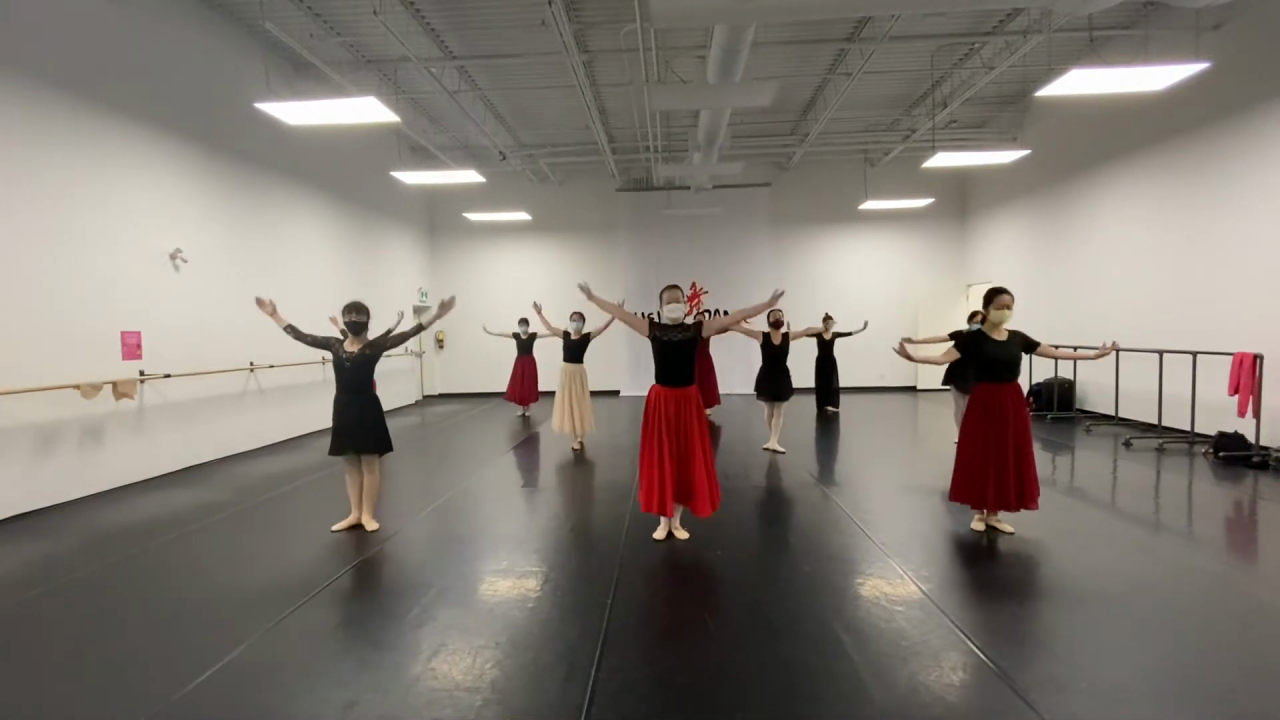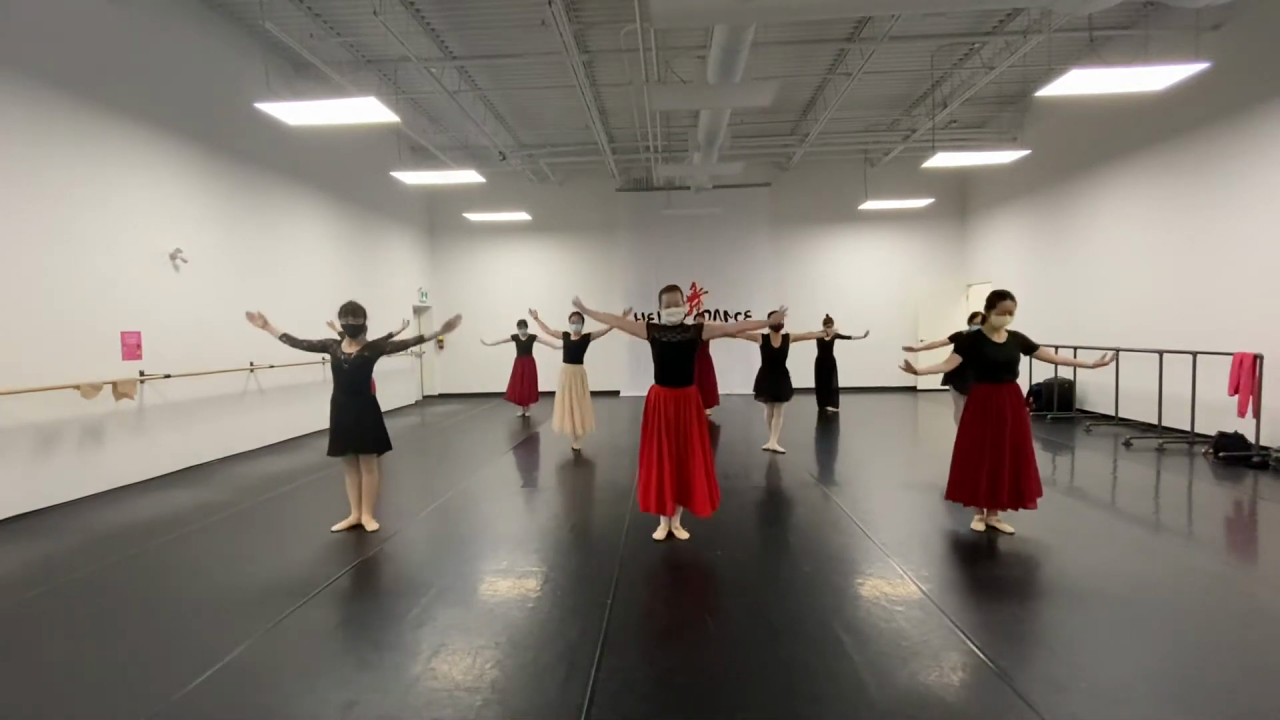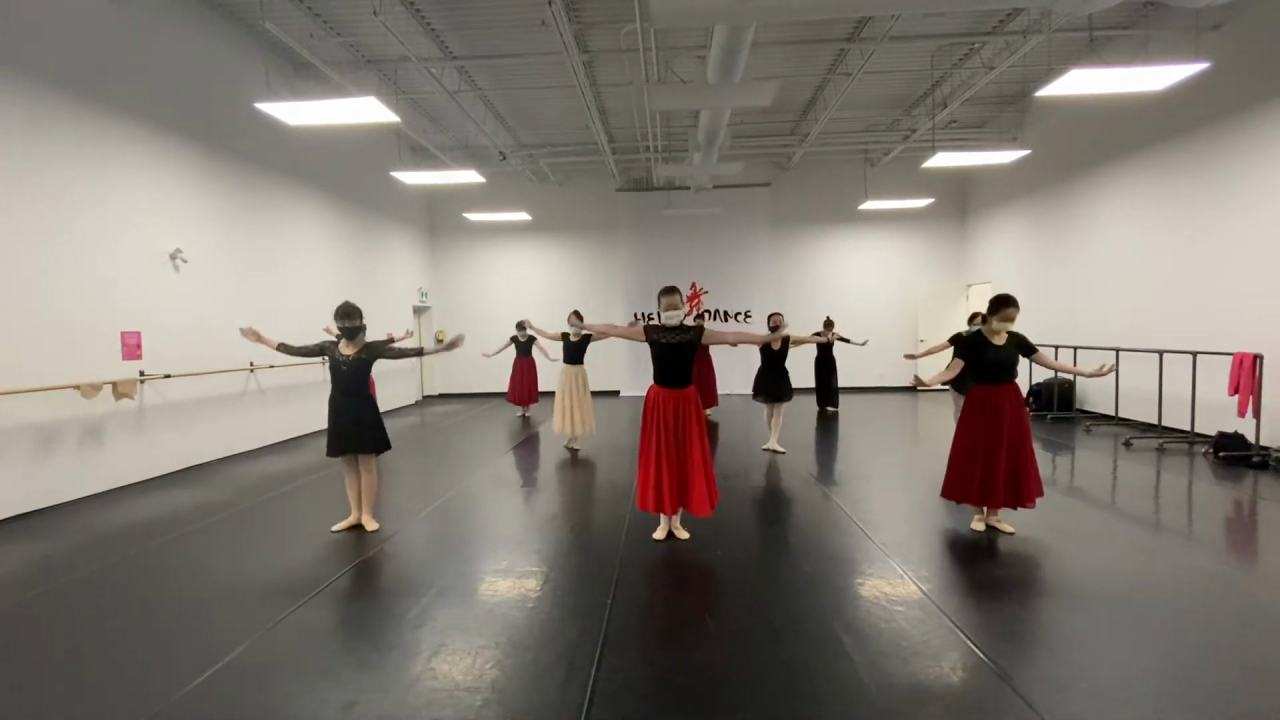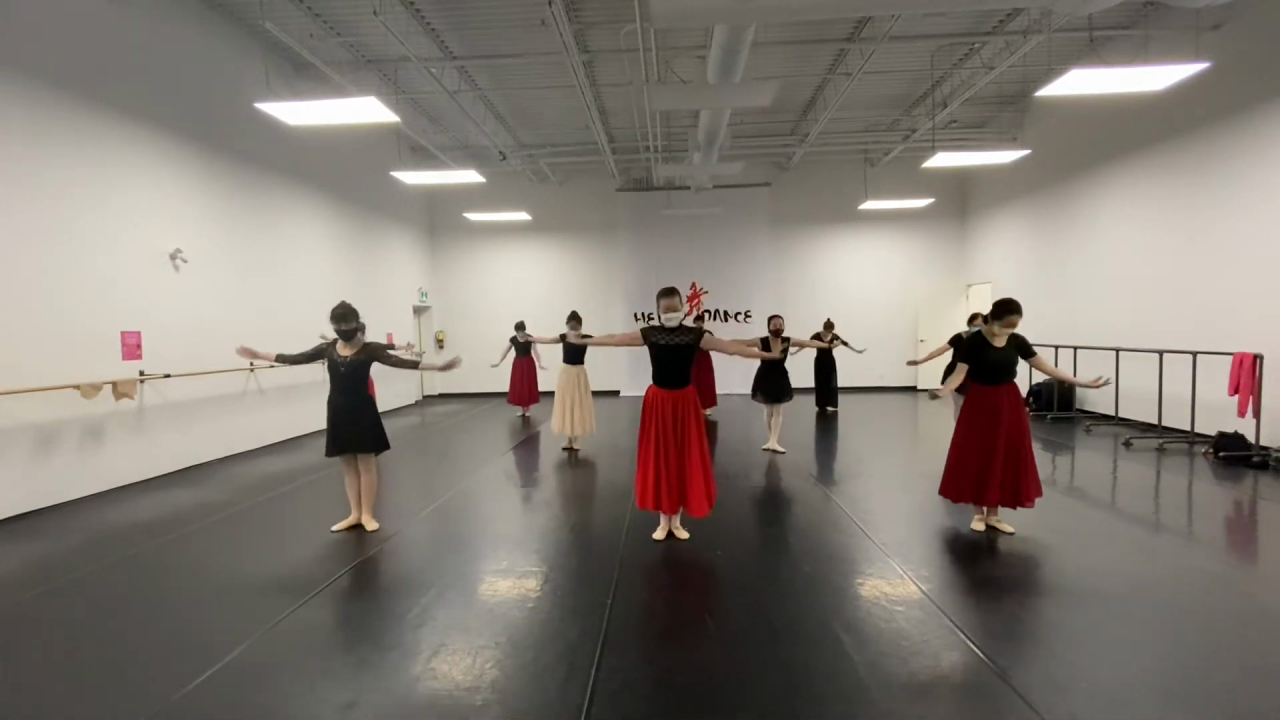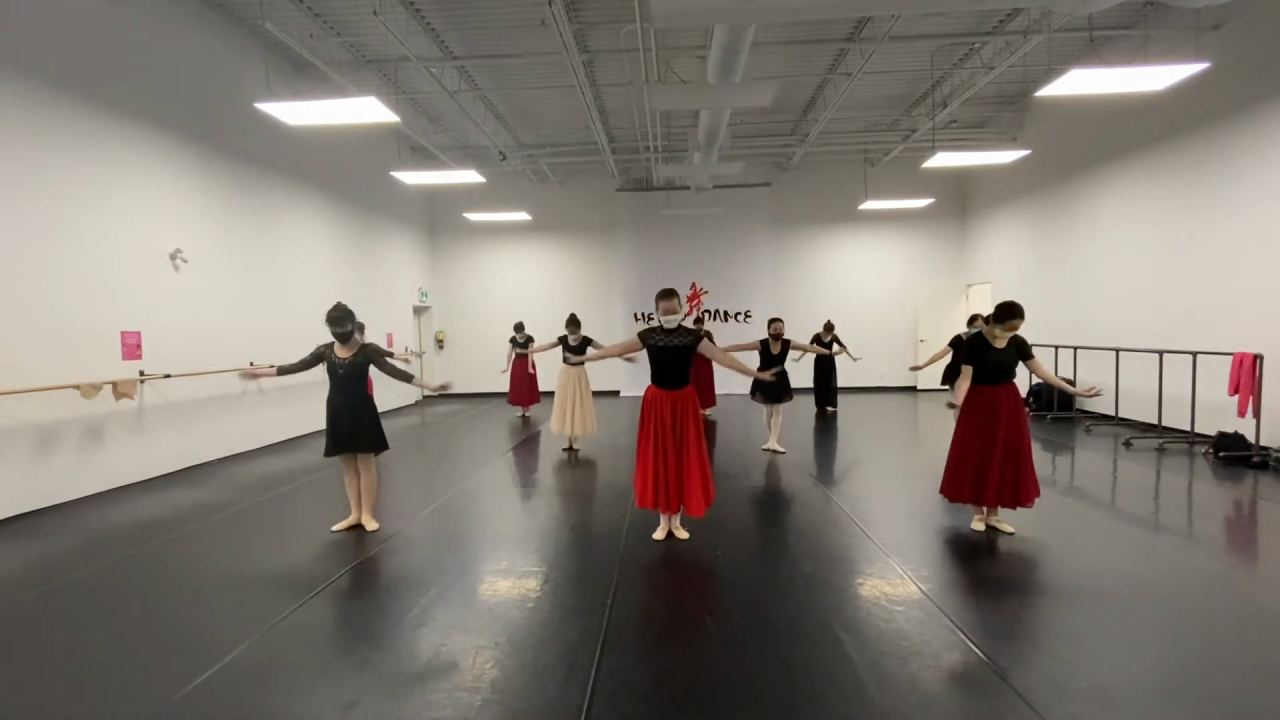
dt=0.1s
person 1, frame 1
left shoulder: (696, 330)
right shoulder: (653, 330)
left elbow: (732, 319)
right elbow: (620, 313)
left wrist: (767, 305)
right wrist: (592, 298)
left hip: (687, 400)
right hip: (660, 400)
left knee: (687, 460)
right knee: (661, 460)
left ankle: (676, 520)
right ankle: (663, 520)
person 1, frame 2
left shoulder: (696, 331)
right shoulder: (652, 331)
left elbow: (733, 328)
right elbow: (617, 321)
left wrist: (768, 322)
right wrist: (586, 310)
left hip: (687, 400)
right hip: (660, 400)
left knee: (687, 460)
right knee: (660, 460)
left ankle: (676, 520)
right ankle: (664, 520)
person 1, frame 3
left shoulder: (695, 333)
right shoulder: (651, 332)
left elbow: (733, 338)
right elbow: (615, 330)
left wrist: (770, 338)
right wrist: (583, 326)
left hip: (686, 400)
right hip: (659, 401)
left knee: (686, 459)
right knee: (660, 460)
left ankle: (677, 520)
right ankle: (663, 520)
person 1, frame 4
left shoulder: (694, 334)
right shoulder: (649, 334)
left elbow: (729, 347)
right elbow: (615, 339)
left wrist: (764, 355)
right wrist: (582, 341)
left hip: (685, 400)
right hip: (658, 400)
left knee: (685, 459)
right knee: (659, 459)
left ankle: (676, 520)
right ankle: (664, 520)
person 1, frame 5
left shoulder: (692, 336)
right shoulder: (648, 336)
left elbow: (721, 357)
right elbow: (616, 350)
left wrist: (755, 374)
right wrist: (583, 359)
left hip: (684, 401)
right hip: (656, 401)
left knee: (684, 460)
right knee: (658, 460)
left ankle: (677, 521)
right ankle: (663, 521)
person 2, frame 1
left shoulder: (1018, 338)
right shoulder: (973, 339)
left elbow: (1053, 353)
right elbow: (945, 358)
left wrist: (1092, 355)
right wrist: (914, 357)
left hip: (1013, 402)
right hip: (984, 402)
left knee: (1009, 457)
right knee: (981, 457)
left ankle: (994, 514)
right ankle: (979, 513)
person 2, frame 2
left shoulder: (1017, 339)
right shoulder: (972, 340)
left elbow: (1052, 357)
right elbow: (948, 364)
left wrist: (1091, 364)
right wrist: (919, 371)
left hip: (1011, 402)
right hip: (982, 402)
left knee: (1009, 457)
right knee: (979, 457)
left ankle: (994, 514)
right ankle: (979, 513)
person 2, frame 3
left shoulder: (1018, 340)
right shoulder: (972, 341)
left elbow: (1049, 362)
right elbow: (953, 369)
left wrist: (1089, 373)
right wrist: (929, 382)
left hip: (1011, 401)
right hip: (981, 403)
left knee: (1008, 457)
right knee: (978, 457)
left ankle: (994, 514)
right ankle: (978, 513)
person 2, frame 4
left shoulder: (1017, 341)
right shoulder: (973, 342)
left elbow: (1045, 367)
right elbow: (959, 373)
left wrist: (1083, 383)
right wrist: (944, 391)
left hip: (1009, 401)
right hip: (980, 402)
left knee: (1008, 457)
right knee: (977, 457)
left ankle: (993, 514)
right ankle: (978, 513)
person 2, frame 5
left shoulder: (1019, 343)
right shoulder: (974, 343)
left elbow: (1040, 371)
right elbow: (965, 377)
left wrist: (1073, 391)
right wrist: (958, 398)
left hip: (1009, 402)
right hip: (981, 402)
left knee: (1006, 457)
right knee: (977, 457)
left ankle: (993, 514)
right ankle: (978, 513)
person 3, frame 1
left shoulder: (375, 346)
right shoulder: (335, 345)
left elbow: (406, 335)
right elbow: (301, 336)
left wrist: (434, 317)
right wrist: (275, 316)
left hip: (367, 410)
right hip: (343, 410)
left knee: (369, 465)
right knee: (351, 465)
left ankle: (368, 515)
right ankle: (355, 514)
person 3, frame 2
left shoulder: (373, 348)
right shoulder: (332, 346)
left elbow: (405, 343)
right elbow: (297, 343)
left wrist: (438, 333)
right wrist: (268, 327)
left hip: (364, 409)
right hip: (340, 410)
left knee: (367, 465)
right knee: (350, 465)
left ankle: (368, 514)
right ankle: (355, 514)
person 3, frame 3
left shoulder: (371, 349)
right shoulder: (329, 347)
left elbow: (404, 353)
right elbow: (296, 351)
left wrist: (440, 348)
right wrist: (263, 340)
left hip: (363, 410)
right hip: (338, 411)
left knee: (366, 465)
right knee: (348, 465)
left ankle: (368, 515)
right ankle: (355, 514)
person 3, frame 4
left shoulder: (369, 350)
right shoulder: (327, 349)
left elbow: (400, 362)
right elbow: (295, 358)
left wrist: (436, 366)
right wrist: (259, 355)
left hip: (362, 410)
right hip: (337, 411)
left knee: (366, 464)
right knee: (348, 465)
left ankle: (368, 514)
right ankle: (355, 514)
person 3, frame 5
left shoulder: (367, 351)
right shoulder: (325, 350)
left elbow: (393, 371)
right elbow: (297, 366)
left wrist: (428, 386)
right wrist: (261, 373)
left hip: (361, 411)
right hip: (336, 411)
left knee: (365, 465)
right knee: (348, 466)
left ankle: (367, 514)
right ankle: (355, 514)
